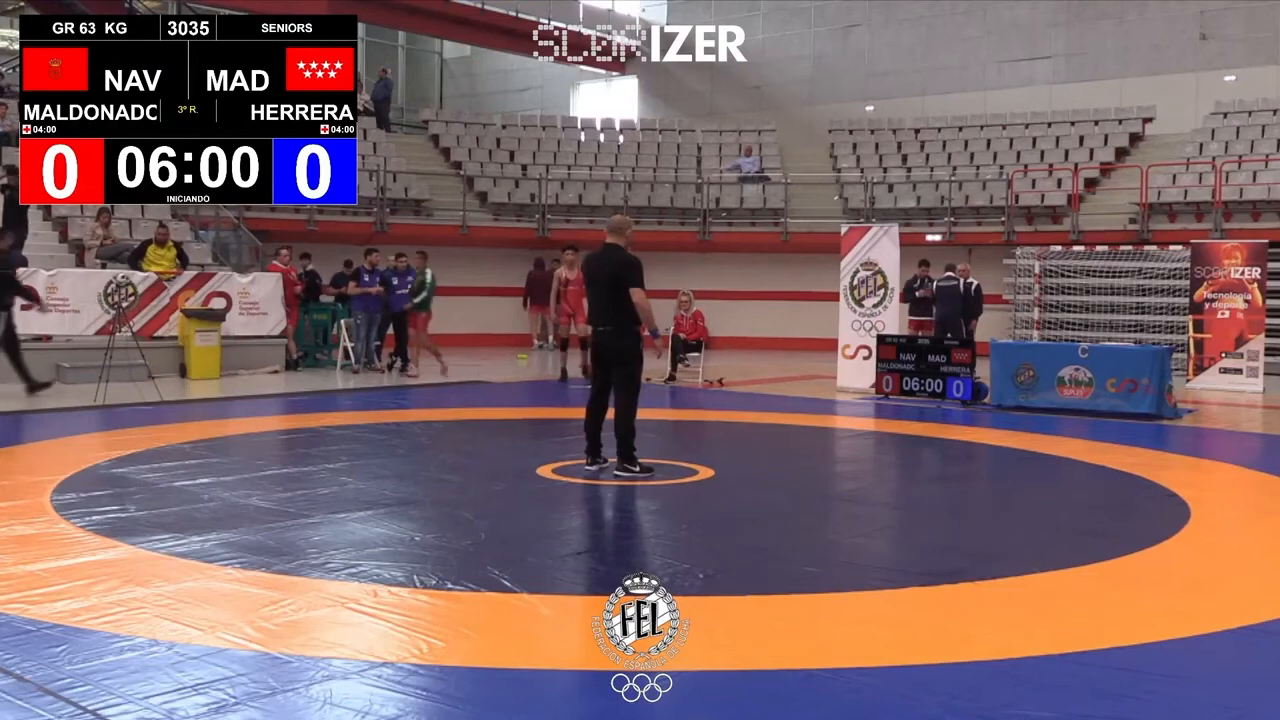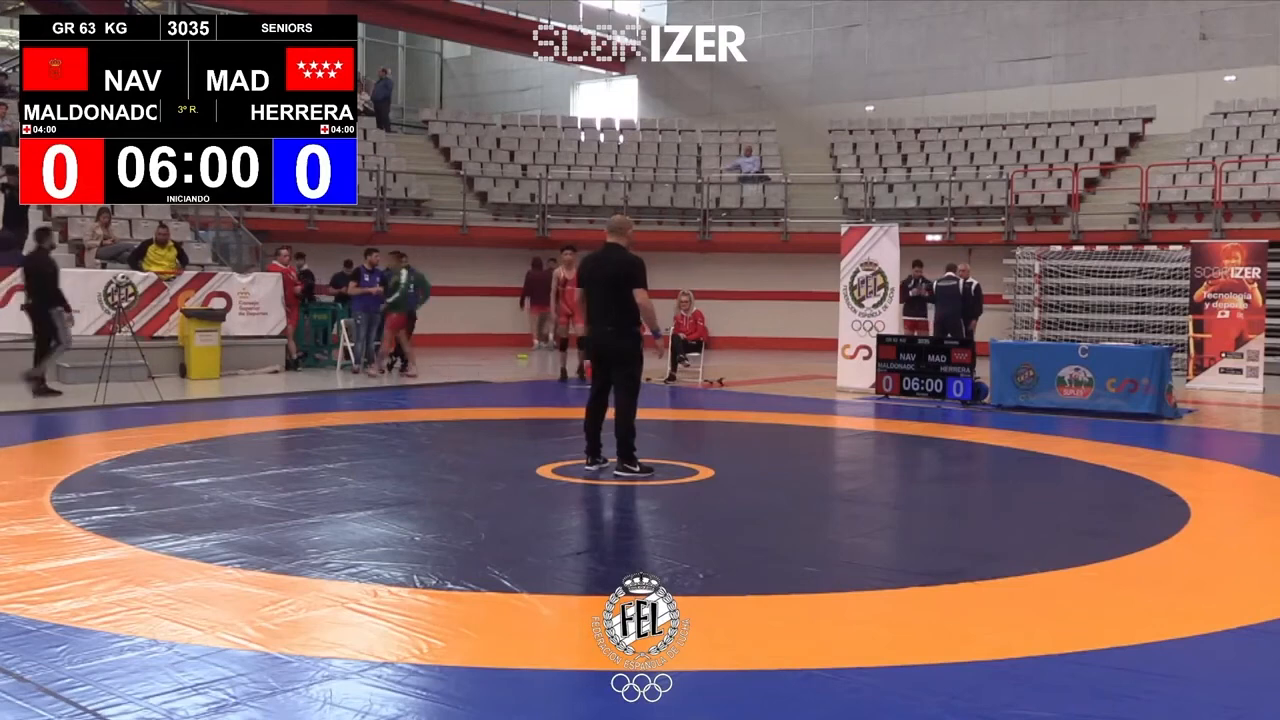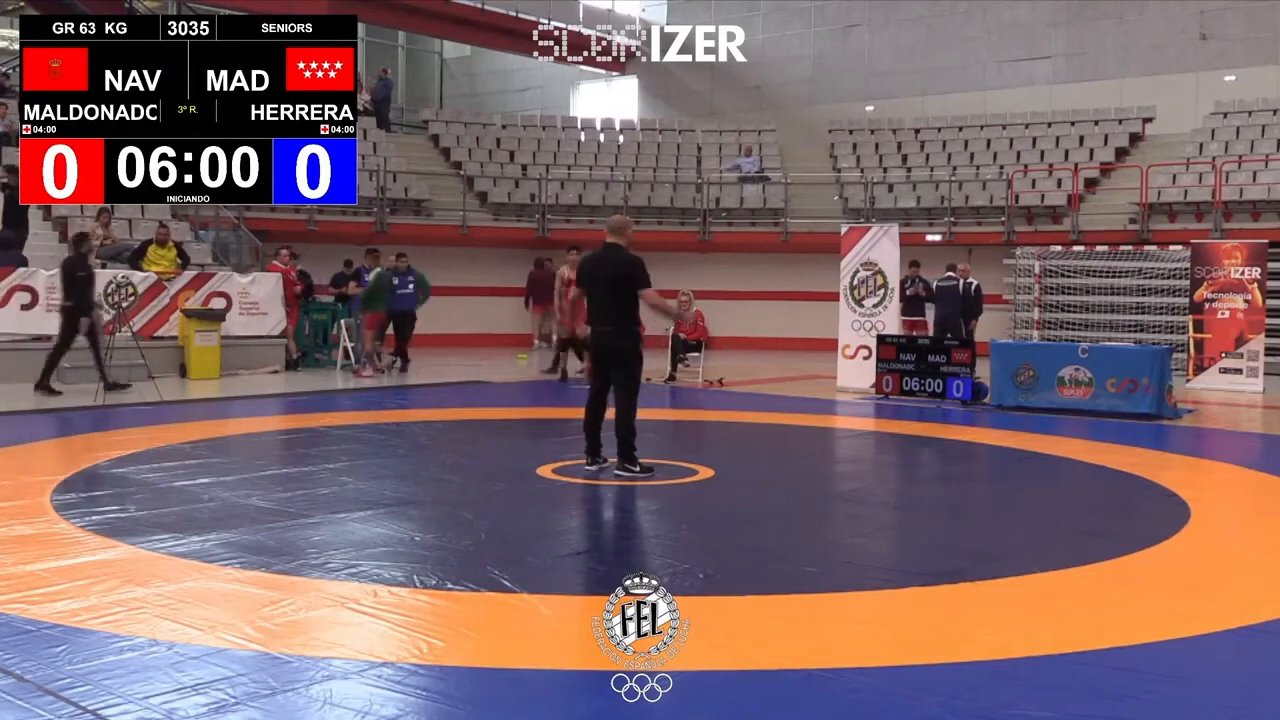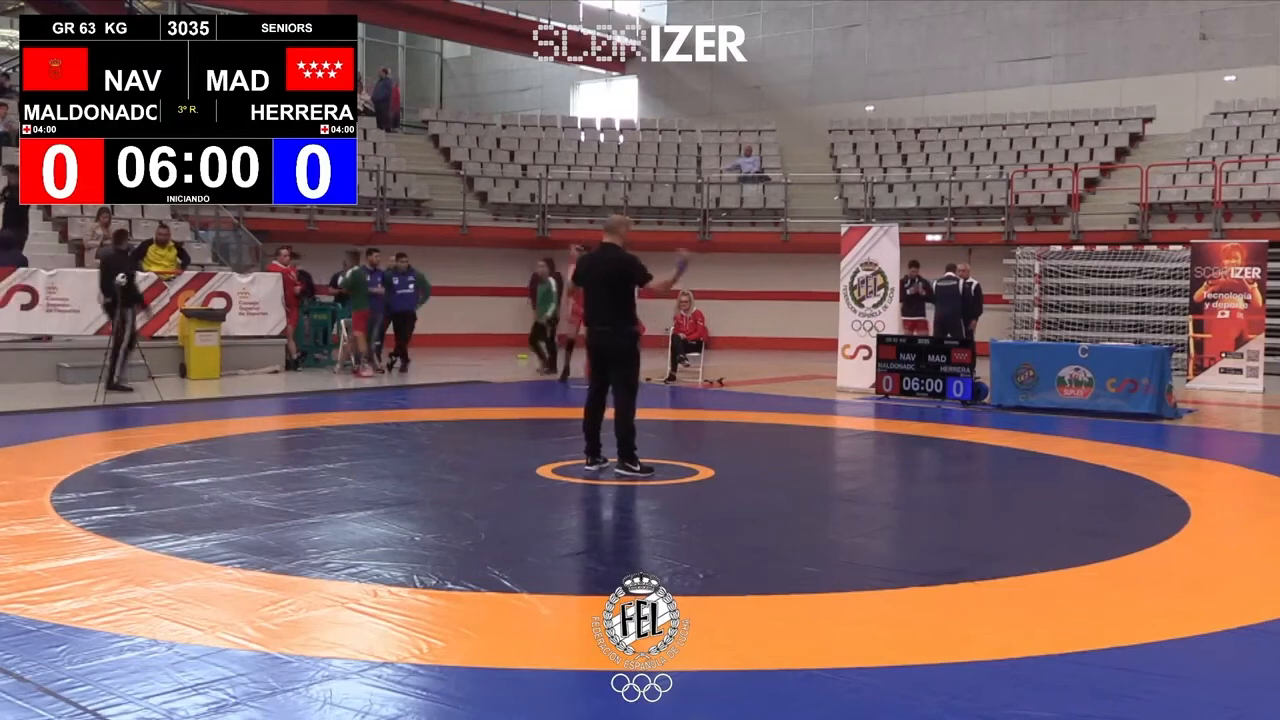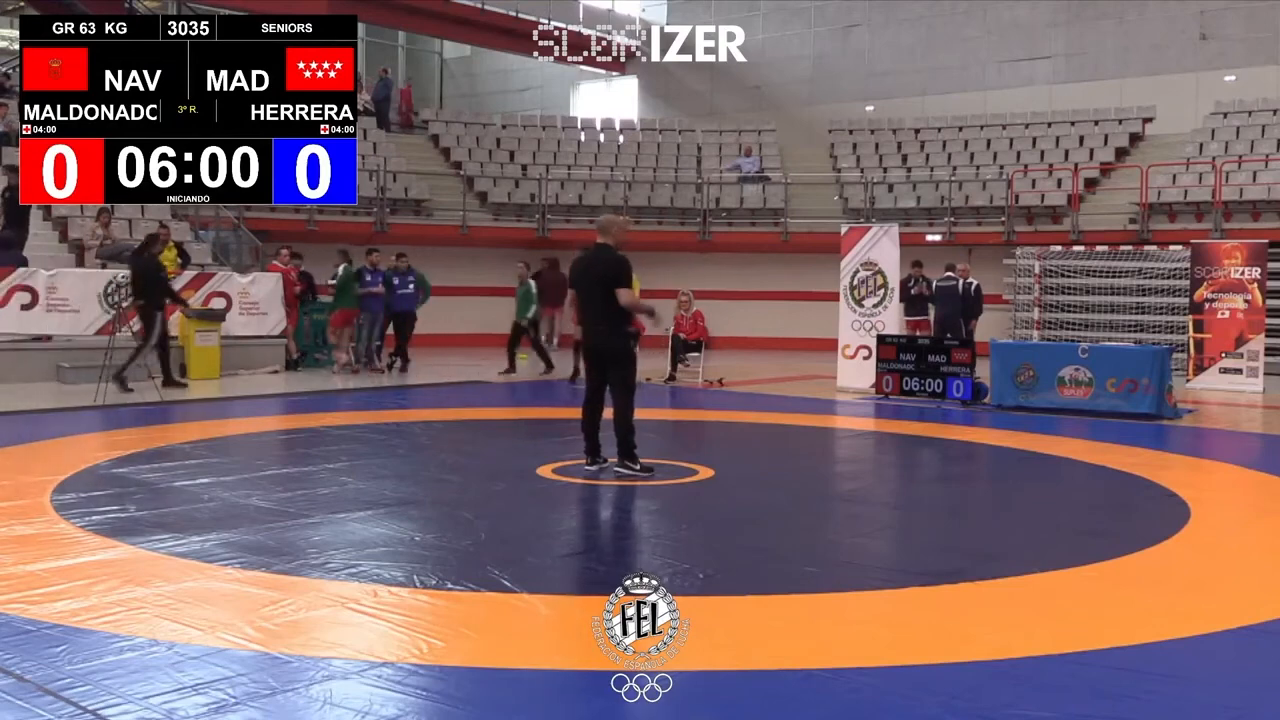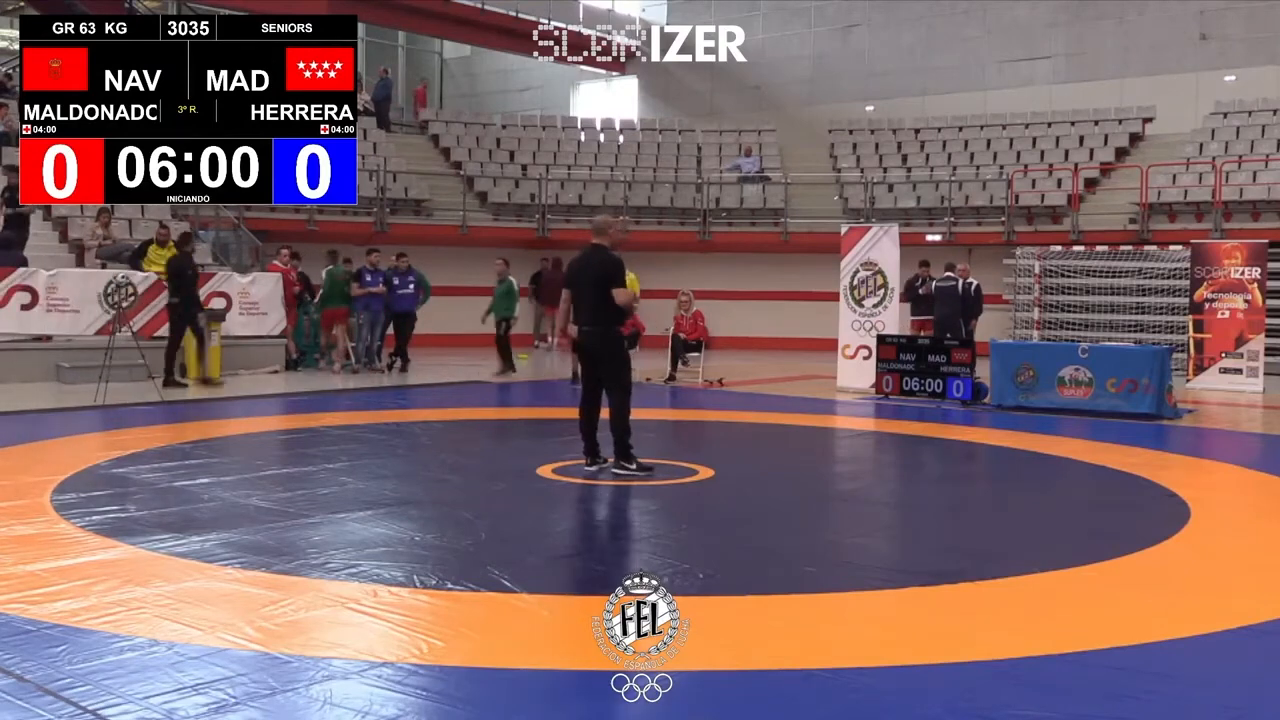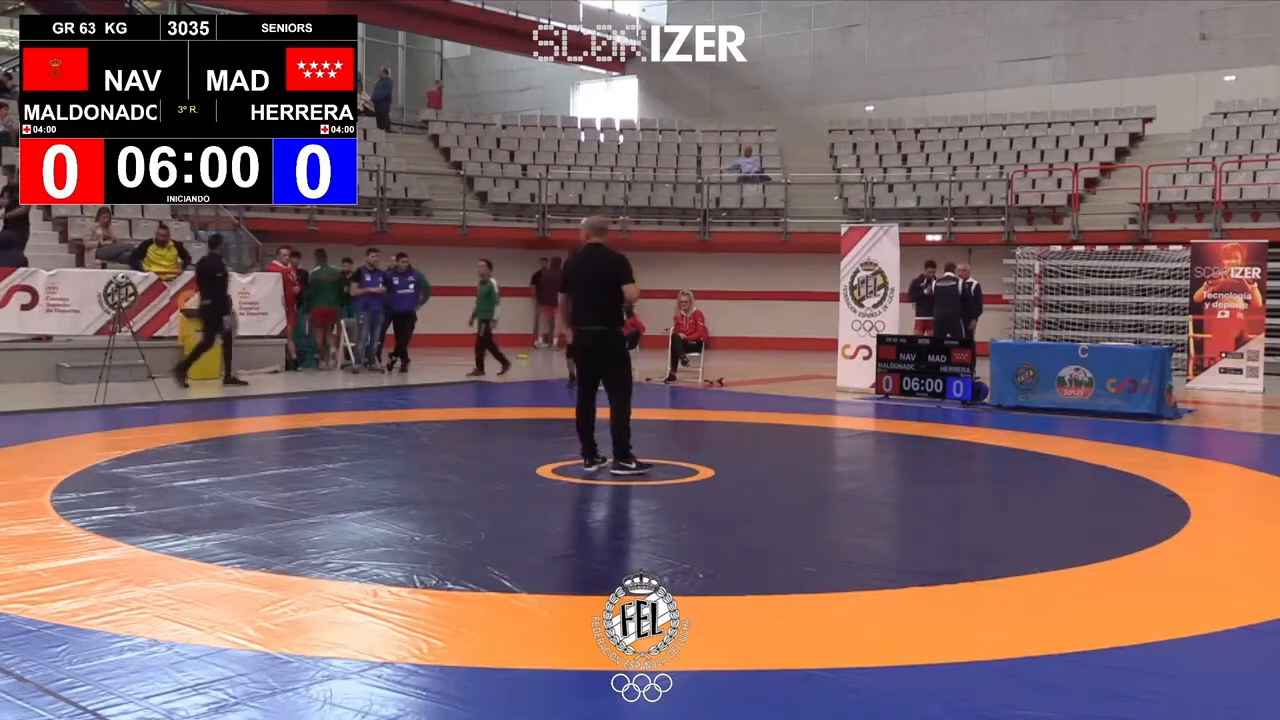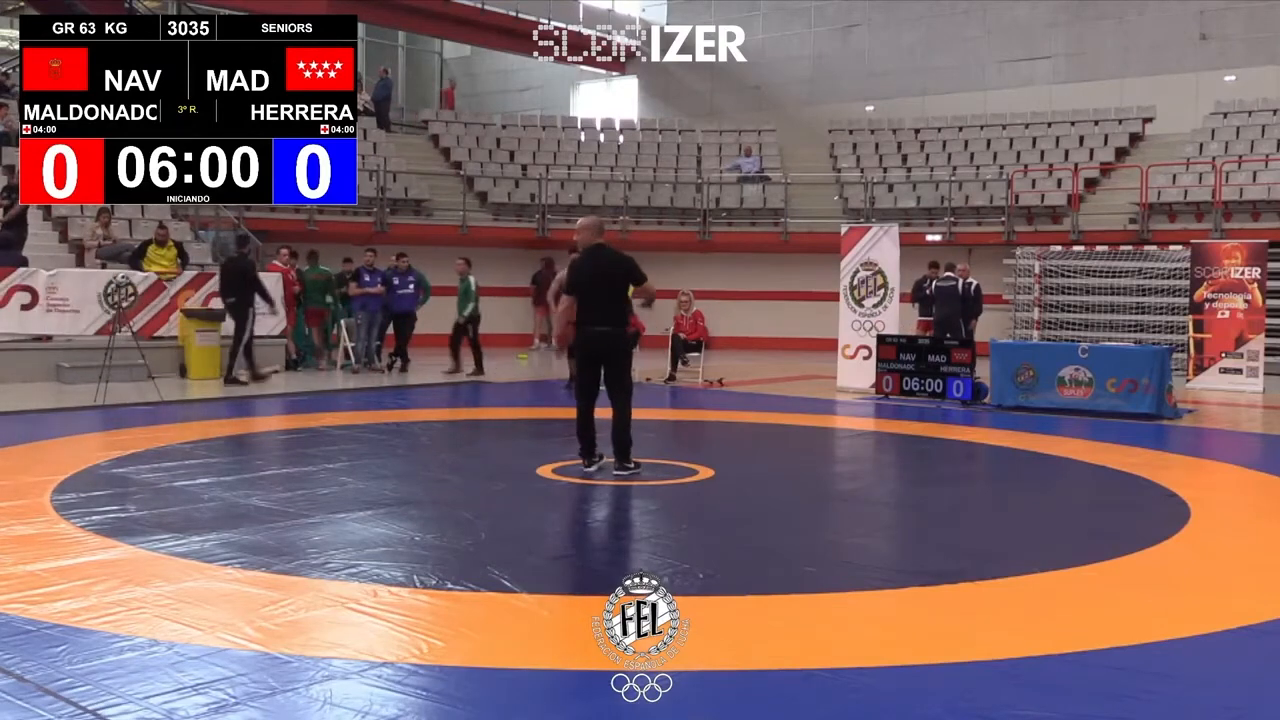
dt=0.3s
person 1, frame 1
left shoulder: (590, 262)
right shoulder: (629, 261)
right elbow: (638, 299)
right wrist: (654, 333)
left hip: (599, 336)
right hip: (624, 337)
left knee: (598, 395)
right knee: (625, 398)
left ankle: (593, 455)
right ankle: (625, 460)
person 1, frame 2
left shoulder: (588, 262)
right shoulder: (632, 262)
left elbow: (579, 299)
right elbow: (641, 301)
right wrist: (657, 333)
left hip: (597, 336)
right hip: (624, 337)
left knee: (597, 395)
right knee: (625, 398)
left ankle: (593, 455)
right ankle: (625, 460)
person 1, frame 3
left shoulder: (588, 262)
right shoulder: (632, 262)
left elbow: (575, 297)
right elbow: (650, 299)
right wrist: (678, 315)
left hip: (597, 336)
right hip: (624, 337)
left knee: (597, 395)
right knee: (625, 398)
left ankle: (592, 455)
right ankle: (626, 460)
person 1, frame 4
left shoulder: (585, 261)
right shoulder: (627, 261)
left elbow: (573, 286)
right elbow: (655, 288)
left wrist: (572, 263)
right wrist: (680, 269)
left hip: (595, 335)
right hip: (621, 337)
left knee: (595, 394)
right knee: (624, 397)
left ankle: (592, 455)
right ankle: (626, 459)
person 1, frame 5
left shoulder: (579, 263)
right shoulder: (618, 261)
left elbow: (572, 300)
right elbow: (626, 300)
right wrist: (647, 309)
left hip: (590, 336)
right hip: (615, 337)
left knee: (593, 395)
right knee: (623, 396)
left ankle: (592, 455)
right ankle: (626, 458)
person 1, frame 6
left shoulder: (575, 263)
right shoulder: (612, 262)
left elbow: (565, 300)
right elbow: (621, 300)
left wrist: (563, 331)
right wrist: (632, 300)
left hip: (584, 336)
right hip: (608, 336)
left knee: (590, 395)
right knee: (619, 396)
left ankle: (592, 455)
right ankle: (623, 458)
person 1, frame 7
left shoulder: (572, 264)
right shoulder: (617, 260)
left elbow: (563, 303)
right elbow: (632, 296)
left wrist: (569, 329)
right wrist: (619, 301)
left hip: (582, 336)
right hip: (609, 336)
left knee: (585, 396)
right knee: (619, 396)
left ankle: (589, 456)
right ankle: (622, 458)
person 1, frame 8
left shoulder: (578, 265)
right shoulder: (623, 261)
left elbow: (566, 306)
right elbow: (648, 293)
left wrist: (562, 335)
right wrist: (647, 302)
left hip: (587, 337)
right hip: (616, 336)
left knee: (585, 398)
right knee: (621, 399)
left ankle: (588, 456)
right ankle: (623, 459)
